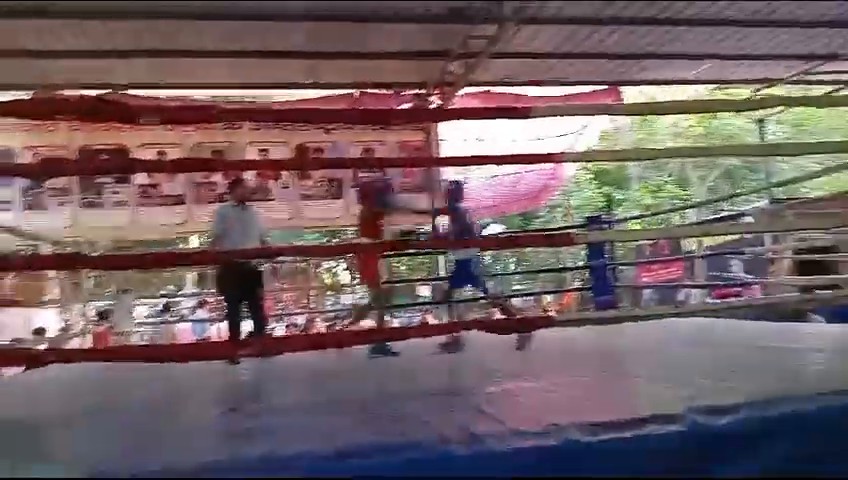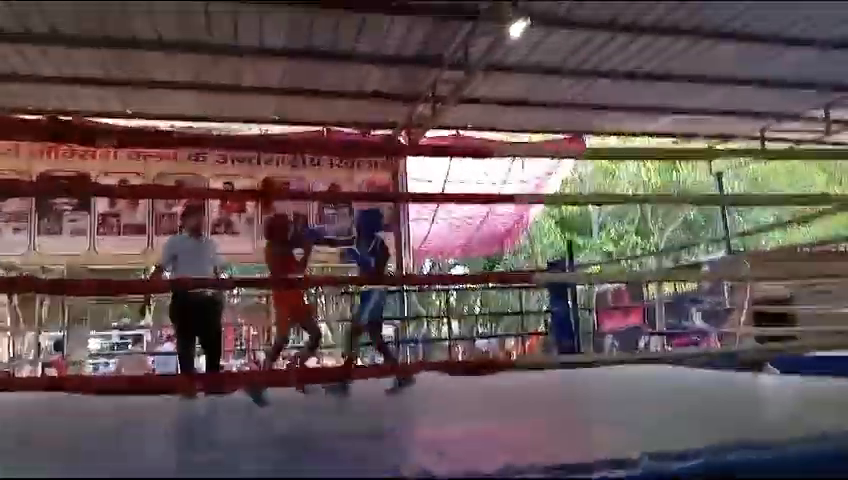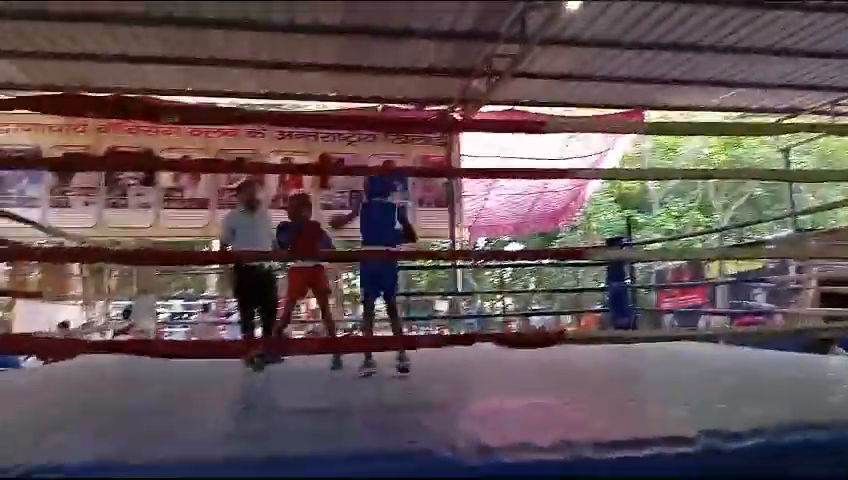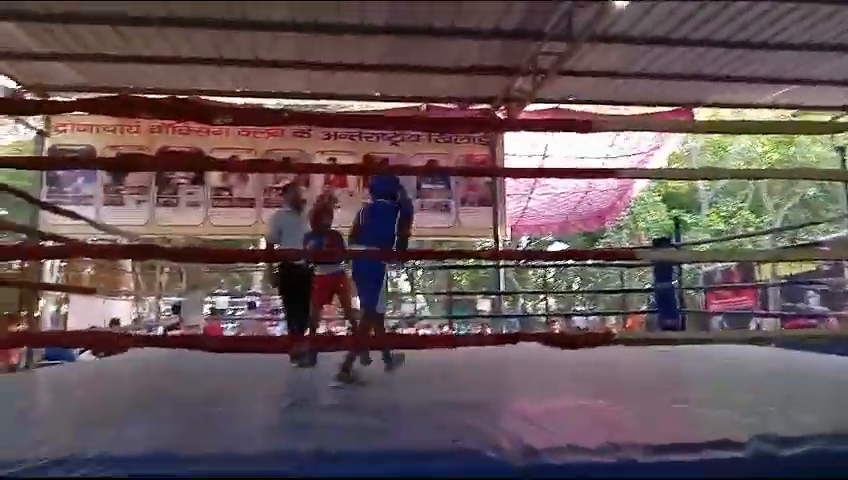
dt=0.3s
person 1, frame 1
left shoulder: (458, 212)
right shoulder: (456, 212)
left hip: (468, 260)
right hip: (461, 261)
left knee: (490, 297)
right knee: (446, 298)
right ankle: (455, 339)
person 1, frame 2
left shoulder: (379, 244)
right shoulder: (358, 241)
left hip: (374, 293)
right hip: (369, 292)
left knee: (353, 333)
right knee: (376, 338)
left ankle: (344, 381)
right ankle: (402, 376)
person 1, frame 3
left shoulder: (362, 206)
right shoulder: (396, 209)
left elbow: (336, 223)
right elbow: (411, 237)
left hip: (368, 261)
right hip: (388, 261)
left knee: (368, 310)
right knee: (392, 309)
left ankle: (368, 360)
right ankle: (402, 355)
person 1, frame 4
left shoulder: (365, 210)
right shoulder: (399, 212)
left elbow: (353, 239)
right elbow: (401, 248)
right wrist: (407, 219)
left hip: (359, 262)
right hip: (376, 264)
left knee: (374, 313)
right knee: (369, 319)
left ankle: (387, 357)
right ankle: (345, 369)
person 2, frame 1
left shoulder: (254, 214)
right shoulder: (223, 212)
left elbow: (263, 241)
right elbow: (215, 241)
left hip: (251, 267)
right hip: (231, 268)
left knee: (257, 308)
right knee: (233, 311)
right ankle: (235, 346)
person 2, frame 2
left shoulder: (209, 243)
right shoulder: (175, 242)
left elbow: (217, 272)
right elbow: (159, 270)
left wrist: (219, 297)
right wrist: (147, 296)
left hip: (207, 300)
right hip: (184, 299)
left knee: (213, 341)
right knee: (186, 344)
person 2, frame 3
left shoulder: (264, 215)
right shoulder: (233, 217)
left elbow: (272, 242)
right elbow: (224, 246)
left wrist: (274, 264)
right wrist: (230, 270)
left hip: (265, 271)
right hip: (245, 270)
left knee: (270, 310)
right knee: (247, 313)
person 2, frame 4
left shoulder: (307, 214)
right shoulder: (279, 216)
right elbow: (270, 245)
right wrist: (271, 270)
left hip: (307, 268)
right hip: (289, 268)
left knee: (305, 310)
right knee: (293, 310)
left ankle: (298, 346)
right ankle: (296, 348)
person 3, frame 1
left shoulder: (372, 211)
right shoulder: (370, 210)
left hip: (369, 257)
right hip: (368, 258)
left knee: (380, 298)
right knee: (380, 298)
left ankle: (379, 344)
person 3, frame 2
left shoulder: (286, 247)
right shoulder: (274, 248)
right wrist: (307, 249)
left hip: (296, 295)
right hip: (285, 296)
left knee: (315, 334)
right knee: (282, 341)
left ankle: (298, 367)
right ankle: (257, 385)
person 3, frame 3
left shoulder: (315, 226)
right shoulder: (286, 229)
left elbow: (329, 247)
right wrist: (282, 242)
left hip: (316, 271)
right hip: (297, 272)
left knee: (325, 312)
right knee: (287, 313)
left ankle: (336, 353)
person 3, frame 4
left shoulder: (336, 236)
right shoulder: (310, 237)
right wrist: (314, 246)
left hip: (338, 276)
right hip: (320, 279)
left knee: (349, 313)
right knee: (315, 317)
right ankle: (313, 350)
